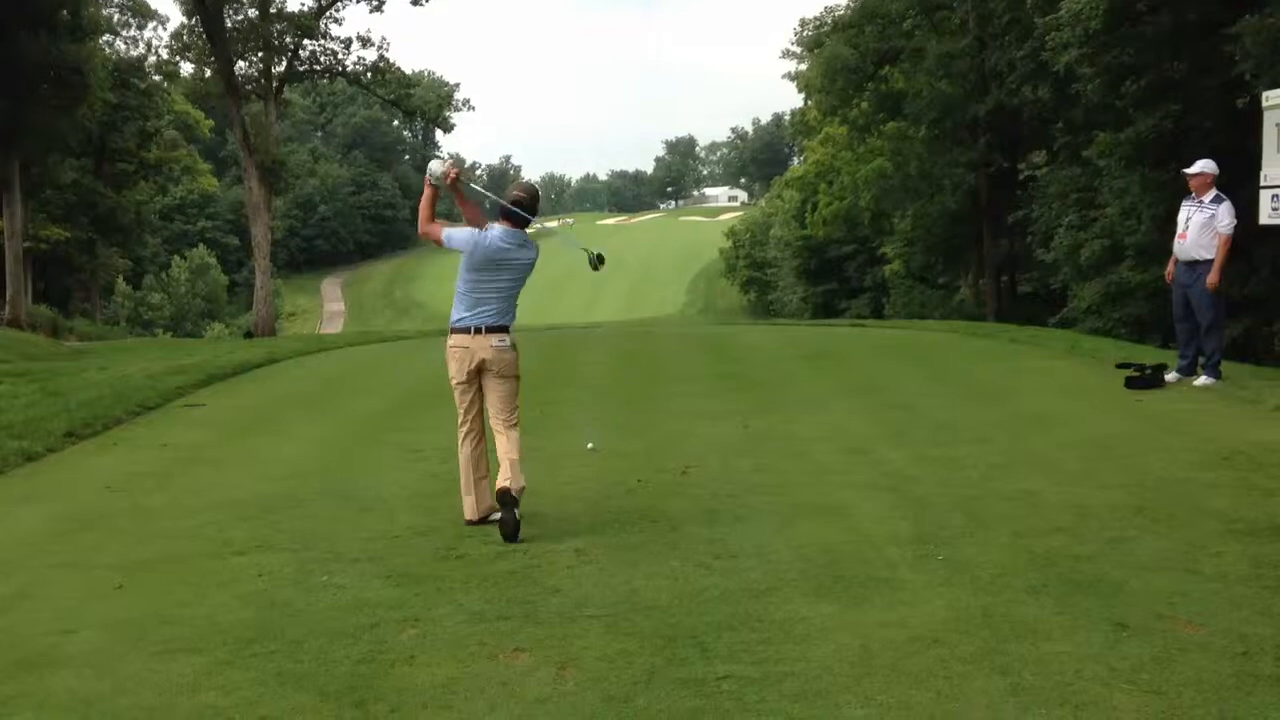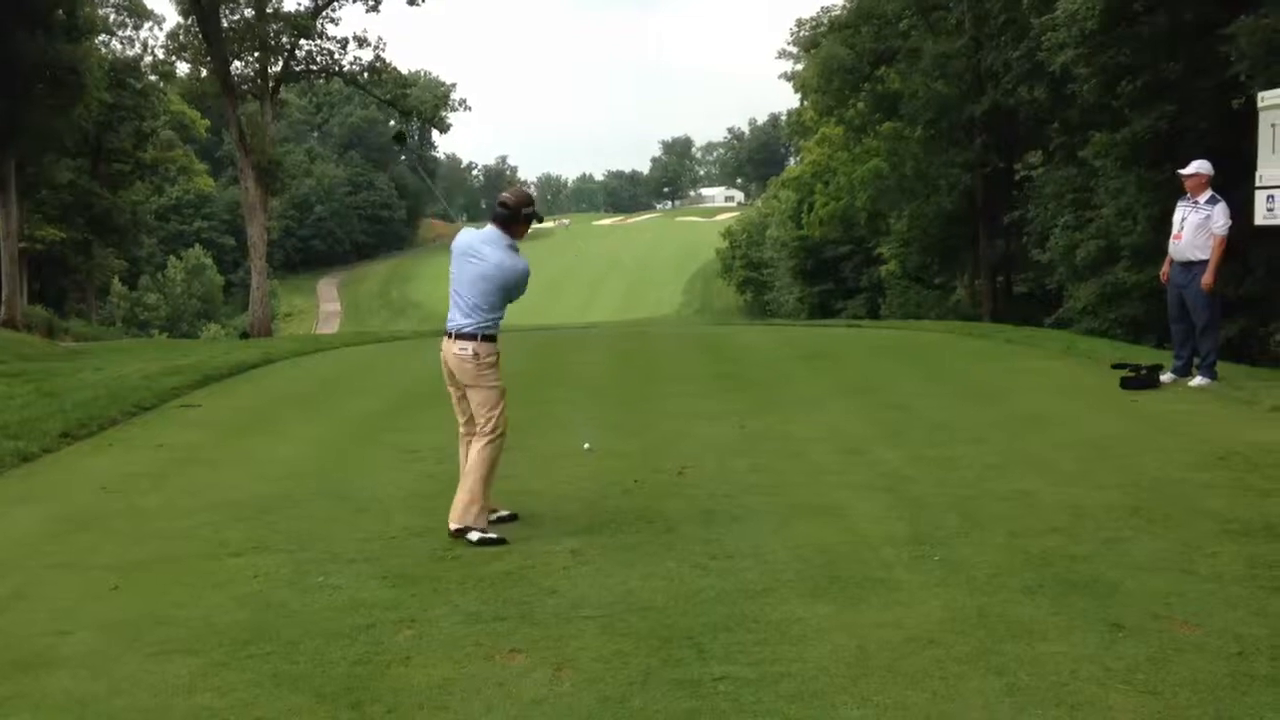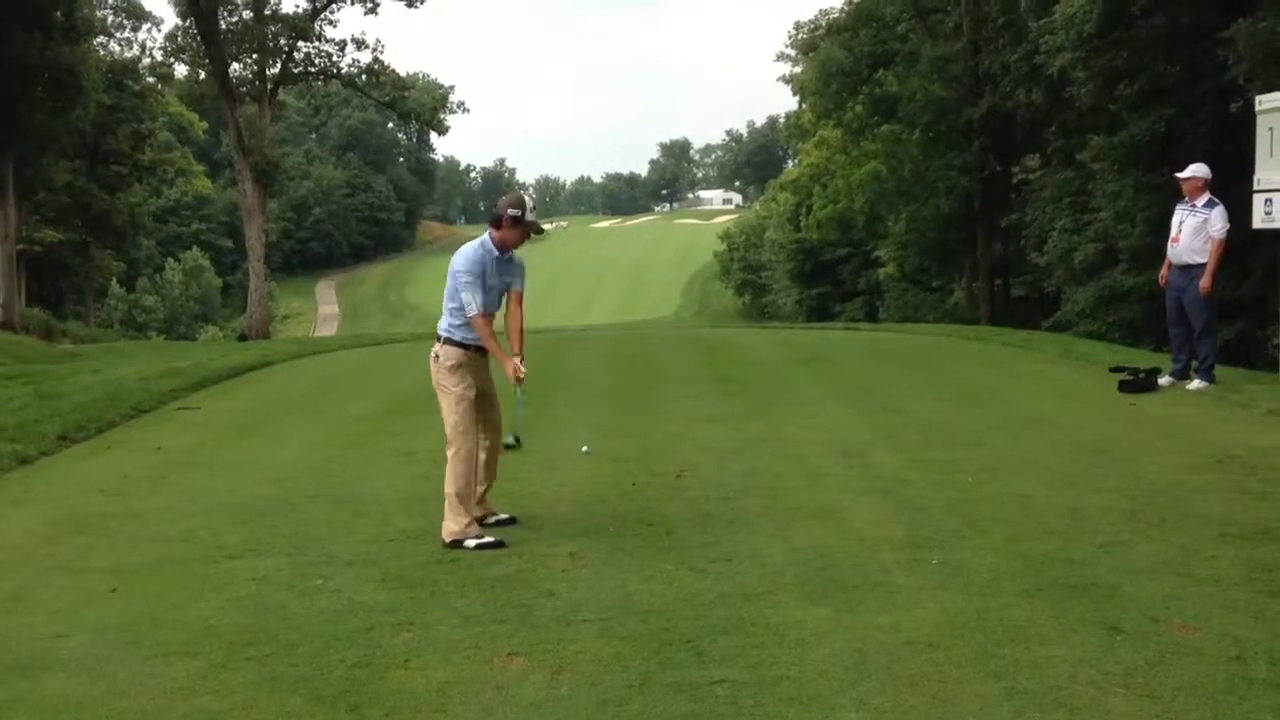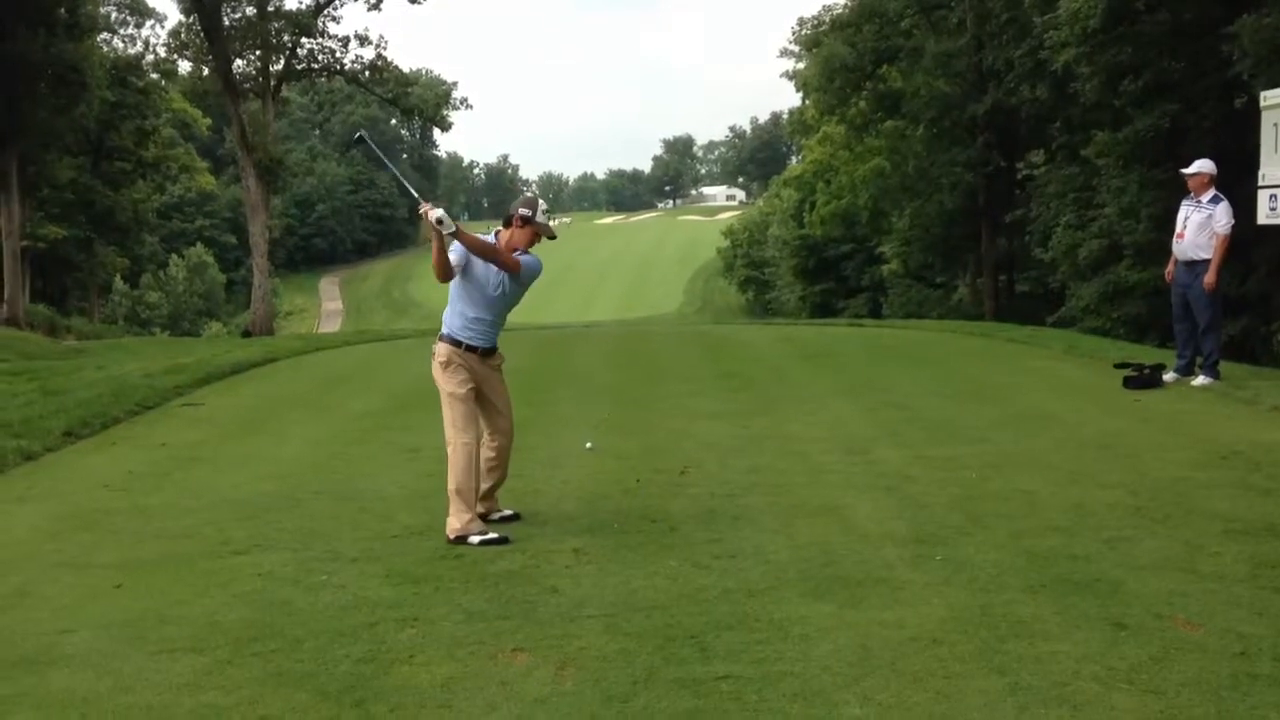
dt=0.3s
person 1, frame 1
left shoulder: (477, 243)
right shoulder: (531, 250)
left elbow: (424, 227)
left wrist: (433, 183)
right wrist: (457, 189)
left hip: (462, 343)
right hip: (500, 344)
left knee: (469, 427)
right knee: (505, 422)
left ankle: (478, 506)
right ankle: (508, 487)
person 1, frame 2
left shoulder: (464, 237)
right shoulder: (517, 267)
left hip: (455, 345)
right hip: (478, 351)
left knee: (472, 431)
right knee: (491, 432)
left ankle: (478, 505)
right ankle: (465, 519)
person 1, frame 3
left shoulder: (514, 264)
right shoulder: (469, 256)
left elbow: (515, 311)
right elbow: (476, 318)
left wrist: (517, 357)
right wrist: (504, 359)
left hip: (475, 358)
right hip: (452, 356)
left knee: (489, 435)
right knee: (463, 440)
left ankle: (478, 508)
right ankle: (458, 528)
person 1, frame 4
left shoulder: (530, 265)
right shoulder: (465, 246)
left elbow: (493, 256)
right elbow: (443, 274)
left wrist: (453, 230)
right wrist: (437, 233)
left hip: (488, 358)
right hip: (453, 355)
left knee: (501, 433)
right knee: (464, 439)
left ankle: (484, 504)
right ankle: (462, 524)
person 2, frame 1
left shoulder: (1221, 205)
right shoulder: (1186, 202)
left elbow: (1225, 240)
left wrist: (1215, 272)
right wrist: (1171, 263)
left hip: (1203, 269)
right hip: (1182, 267)
left knee: (1208, 322)
right knee: (1182, 319)
left ankle: (1211, 371)
right ankle: (1185, 366)
person 2, frame 2
left shoulder: (1216, 205)
right shoulder: (1182, 202)
left elbow: (1219, 241)
left wrist: (1210, 273)
right wrist: (1167, 264)
left hip: (1199, 270)
right hip: (1177, 269)
left knee: (1203, 322)
right knee: (1177, 320)
left ankle: (1207, 371)
right ankle: (1180, 367)
person 2, frame 3
left shoulder: (1214, 209)
right shoulder: (1180, 206)
left elbow: (1217, 244)
left wrist: (1207, 276)
right wrist: (1165, 267)
left hip: (1196, 273)
right hip: (1176, 271)
left knee: (1201, 325)
right knee: (1176, 323)
left ankle: (1205, 374)
right ankle: (1179, 370)
person 2, frame 4
left shoulder: (1219, 204)
right shoulder: (1186, 201)
left elbow: (1222, 240)
left wrist: (1212, 272)
right wrist: (1172, 263)
left hip: (1202, 268)
right hip: (1182, 268)
left knee: (1207, 321)
right knee: (1181, 319)
left ankle: (1210, 370)
right ankle: (1184, 366)
